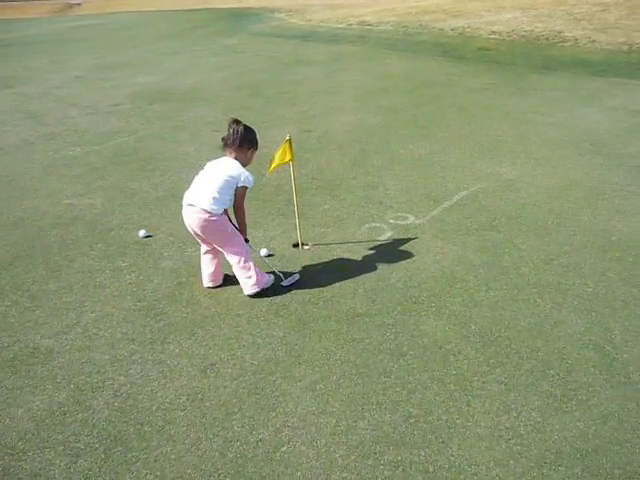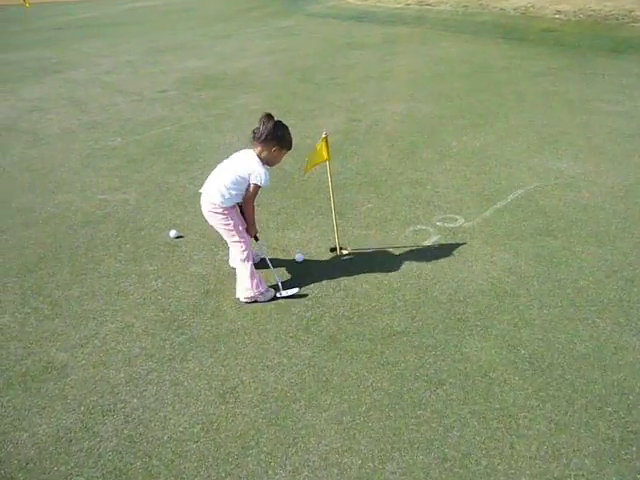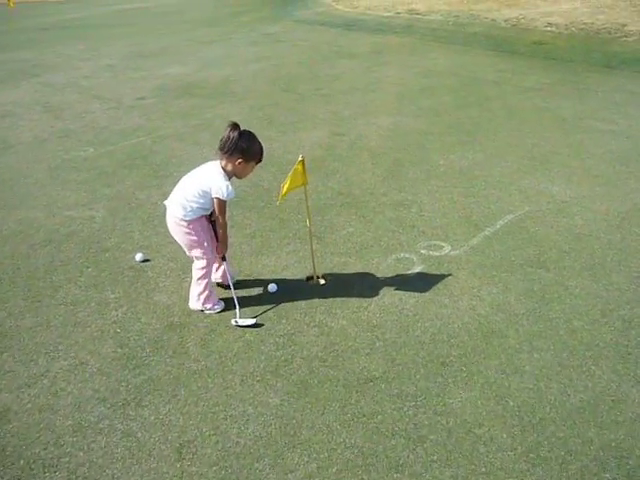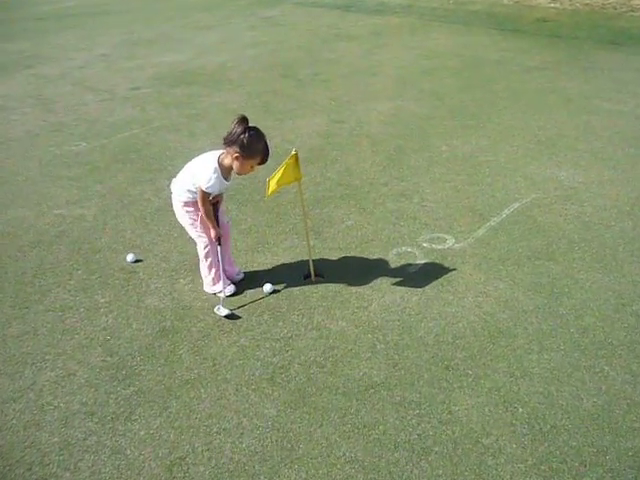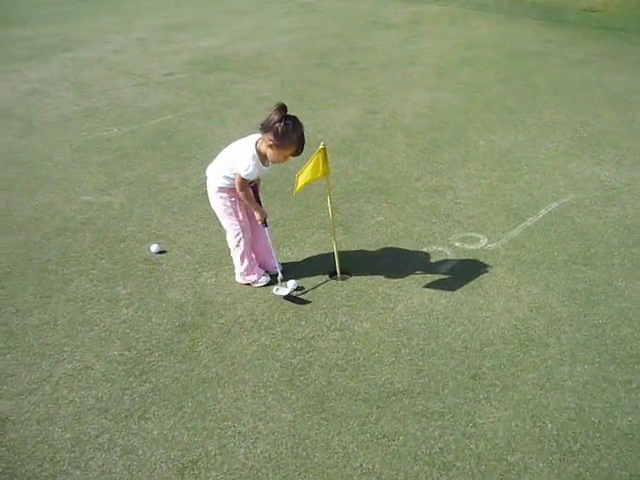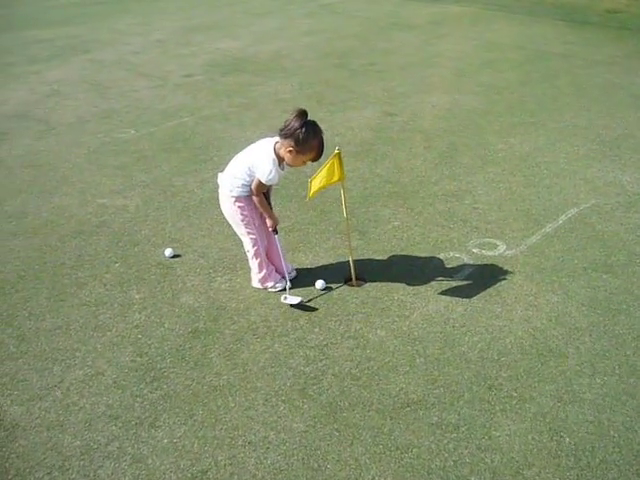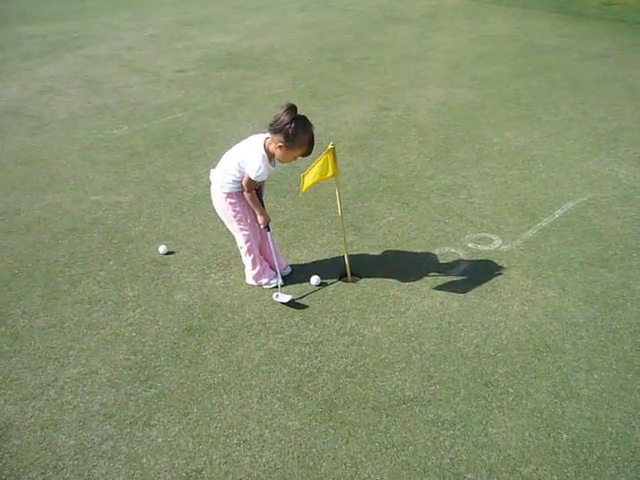
dt=0.5s
person 1, frame 1
left shoulder: (212, 164)
right shoulder: (243, 175)
right elbow: (238, 207)
left wrist: (227, 222)
right wrist: (243, 233)
left hip: (188, 210)
right hip: (207, 215)
left knee: (209, 245)
right knee: (236, 247)
left ankle: (211, 278)
person 1, frame 2
left shoulder: (245, 154)
right shoulder: (260, 172)
right elbow: (249, 203)
left wrist: (248, 224)
right wrist: (252, 226)
left hip: (211, 198)
right hip: (218, 207)
left knee: (240, 230)
right knee: (242, 242)
left ankle: (239, 260)
right ankle: (251, 290)
person 1, frame 3
left shoulder: (215, 166)
right shoulder: (222, 185)
right elbow: (220, 218)
left wrist: (219, 240)
right wrist: (223, 243)
left hip: (183, 211)
right hip: (184, 220)
left knee: (212, 245)
right knee: (205, 257)
left ankle: (219, 275)
right ankle: (202, 301)
person 1, frame 4
left shoulder: (226, 158)
right shoulder: (211, 174)
right elbow: (203, 204)
left wrist: (218, 195)
right wrist: (212, 227)
left hip: (207, 196)
right hip: (187, 201)
left knee: (223, 231)
right knee: (207, 240)
left ankle: (226, 271)
right ankle: (214, 282)
person 1, frame 5
left shoulder: (262, 142)
right shoulder: (249, 161)
right elbow: (241, 189)
left wrist: (256, 180)
right wrist: (257, 210)
left hip: (240, 183)
right hip: (223, 188)
left knee: (258, 223)
right knee: (240, 230)
left ankle: (263, 262)
right ankle: (247, 273)
person 1, frame 6
left shoulder: (277, 144)
right shoulder: (270, 168)
right elbow: (256, 192)
left wrist: (268, 203)
right wrist: (269, 216)
left hip: (247, 189)
right hip: (235, 196)
left knee: (268, 231)
right knee: (255, 237)
left ankle: (279, 268)
right ankle: (264, 278)
person 1, frame 7
left shoulder: (269, 140)
right shoulder: (259, 163)
right elbow: (247, 189)
left wrist: (261, 201)
right wrist: (261, 213)
left hip: (243, 185)
right hip: (228, 192)
left knee: (261, 228)
right knee: (248, 234)
left ankle: (274, 265)
right ankle: (258, 275)
